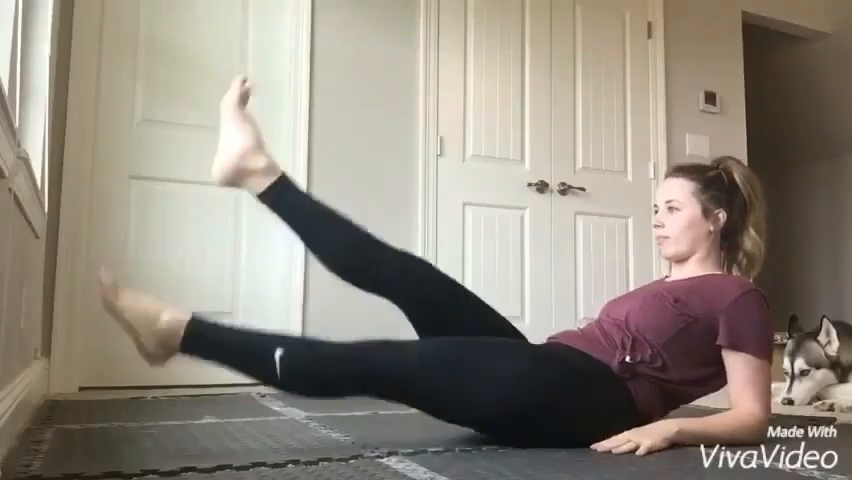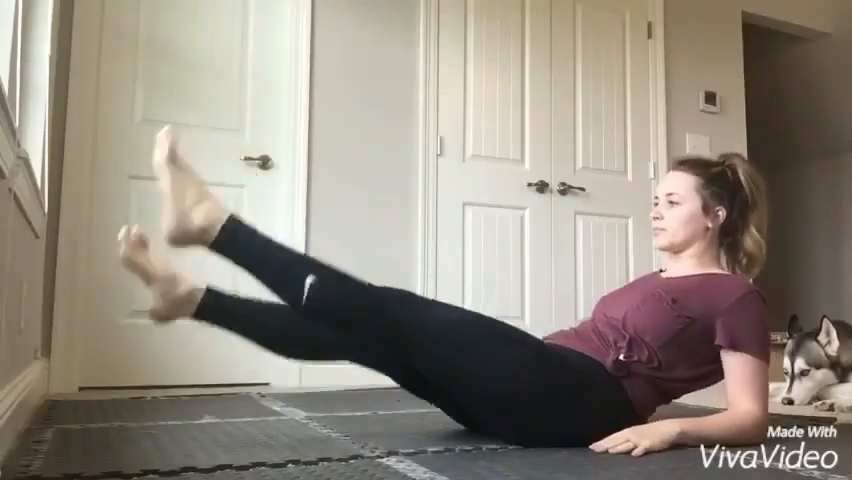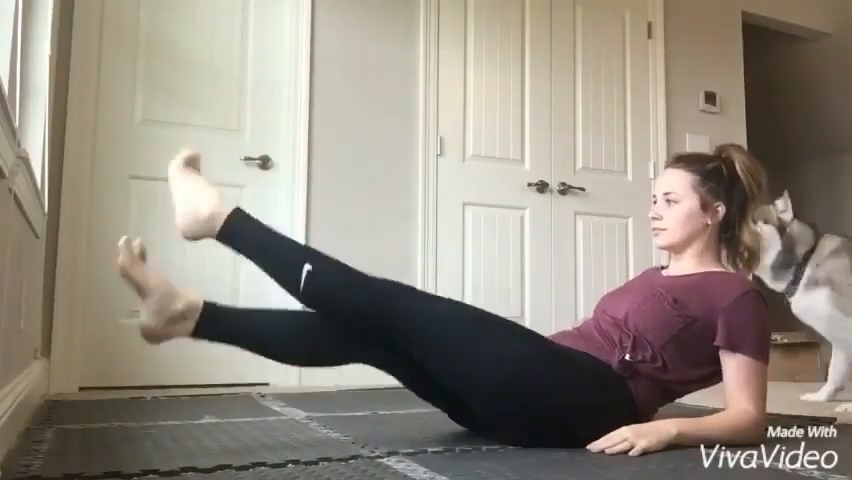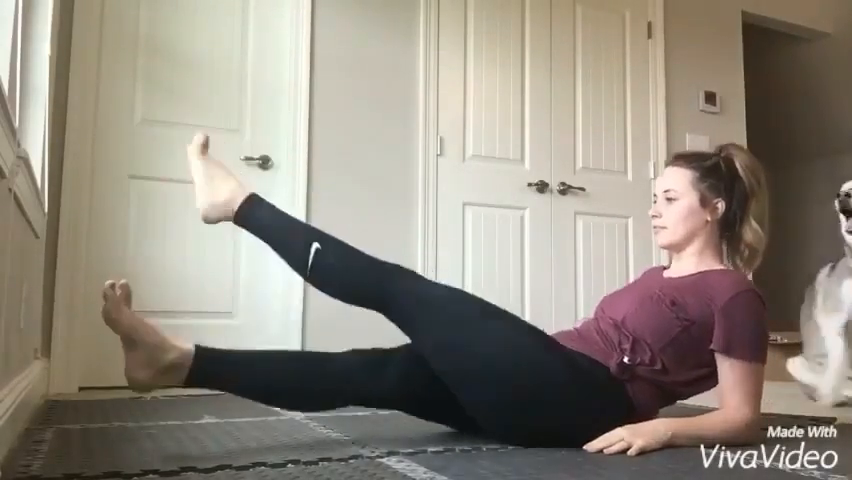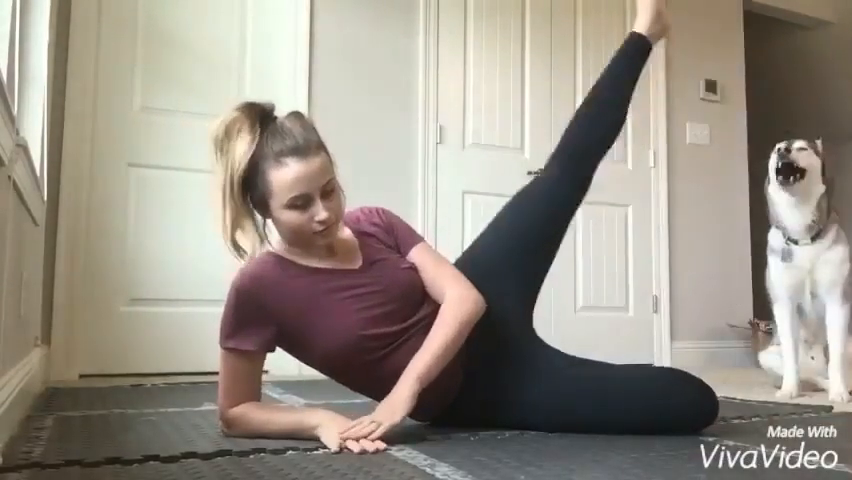
dt=1s
person 1, frame 1
left shoulder: (736, 299)
right shoulder: (666, 289)
left elbow: (750, 418)
left wrist: (669, 426)
left hip: (583, 404)
right hip: (545, 389)
left knee: (375, 363)
right knee: (412, 279)
left ankle: (183, 331)
right ankle: (258, 173)
person 1, frame 2
left shoulder: (735, 297)
right shoulder: (660, 282)
left elbow: (750, 418)
left wrist: (669, 427)
left hip: (581, 403)
right hip: (543, 397)
left knee: (390, 311)
right knee: (366, 330)
left ankle: (216, 223)
right ankle: (192, 298)
person 1, frame 3
left shoulder: (735, 298)
right shoulder: (658, 280)
left elbow: (748, 418)
left wrist: (666, 428)
left hip: (587, 405)
right hip: (542, 392)
left knee: (392, 307)
right knee: (365, 327)
right ankle: (191, 313)
person 1, frame 4
left shoulder: (732, 296)
right shoulder: (665, 276)
left elbow: (743, 419)
left wrist: (662, 426)
left hip: (584, 407)
right hip: (541, 390)
left knee: (401, 290)
right knee: (365, 373)
left ankle: (237, 201)
right ankle: (178, 360)
person 1, frame 5
left shoulder: (374, 225)
right shoulder: (257, 289)
left elbow: (463, 298)
right elbow: (235, 413)
left wrist: (402, 392)
right wrist: (319, 419)
left hip: (487, 316)
right hip: (473, 393)
left knee: (564, 175)
